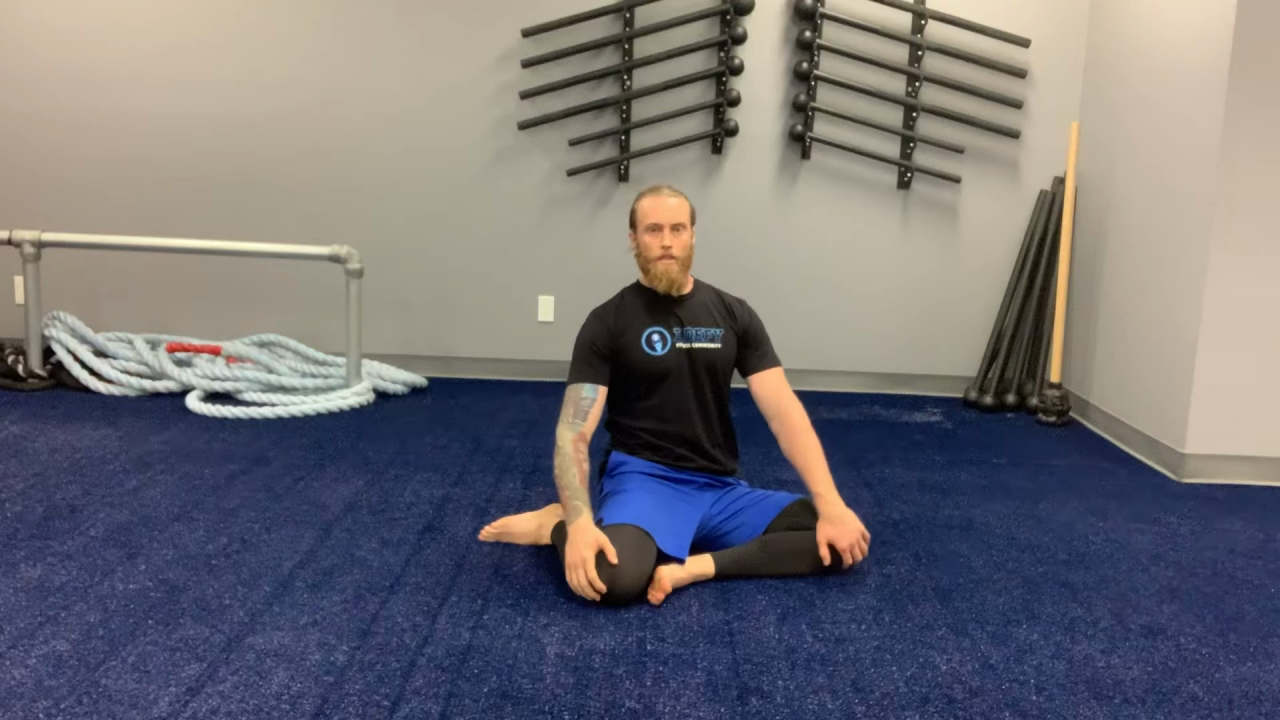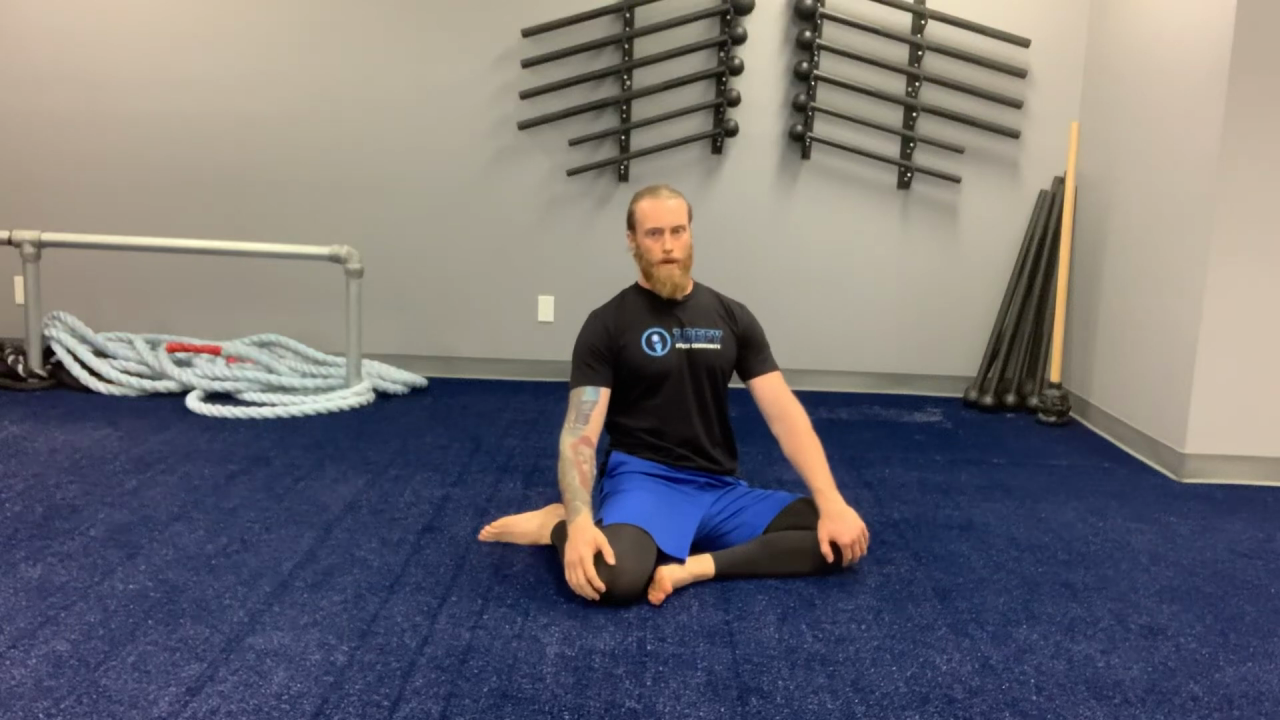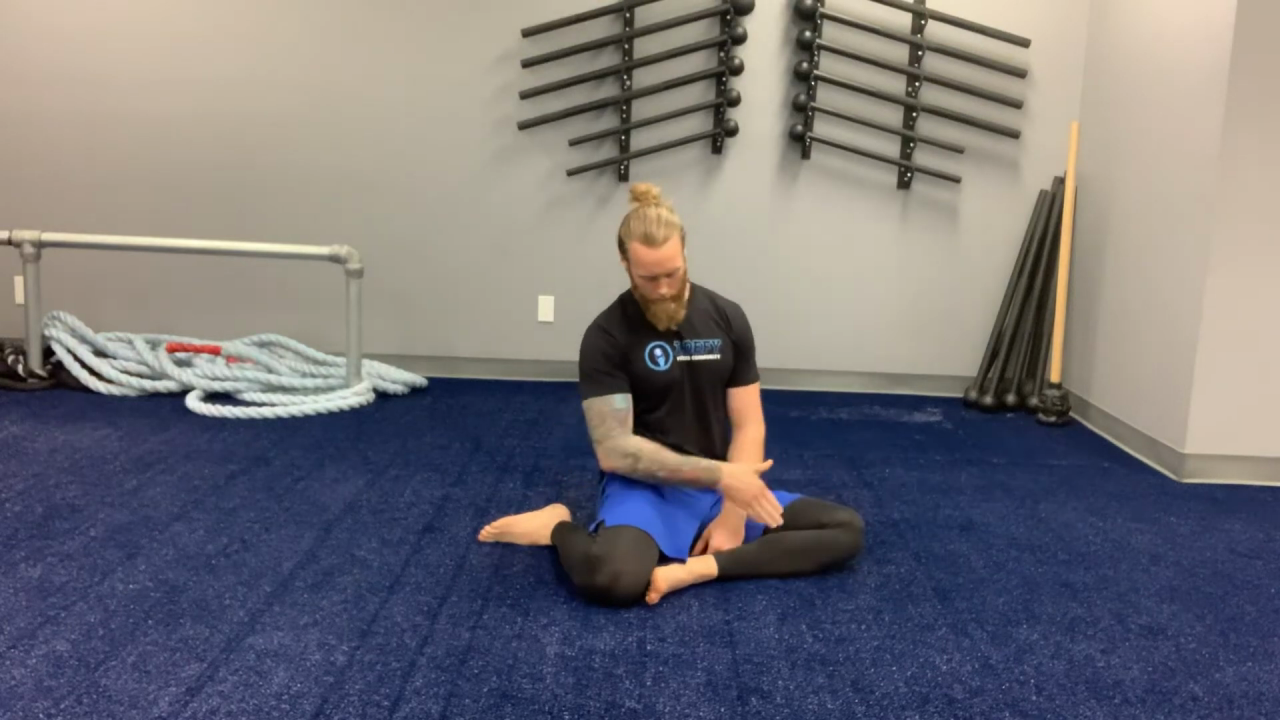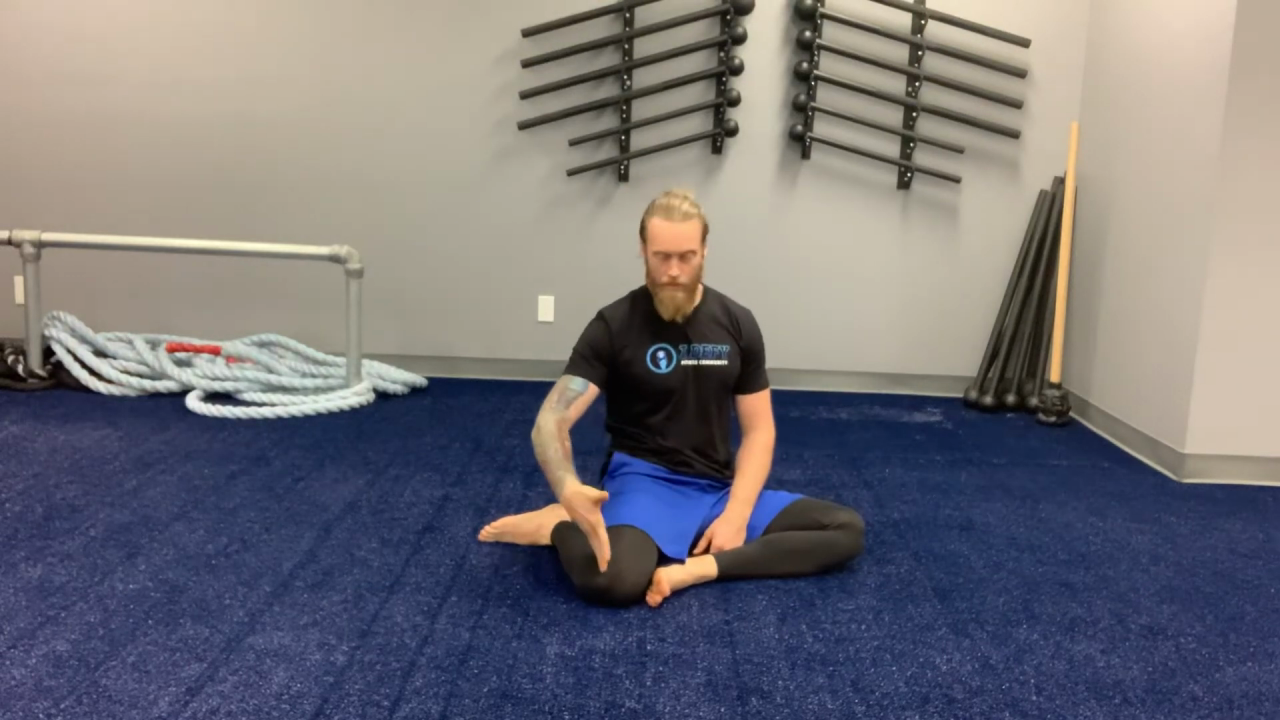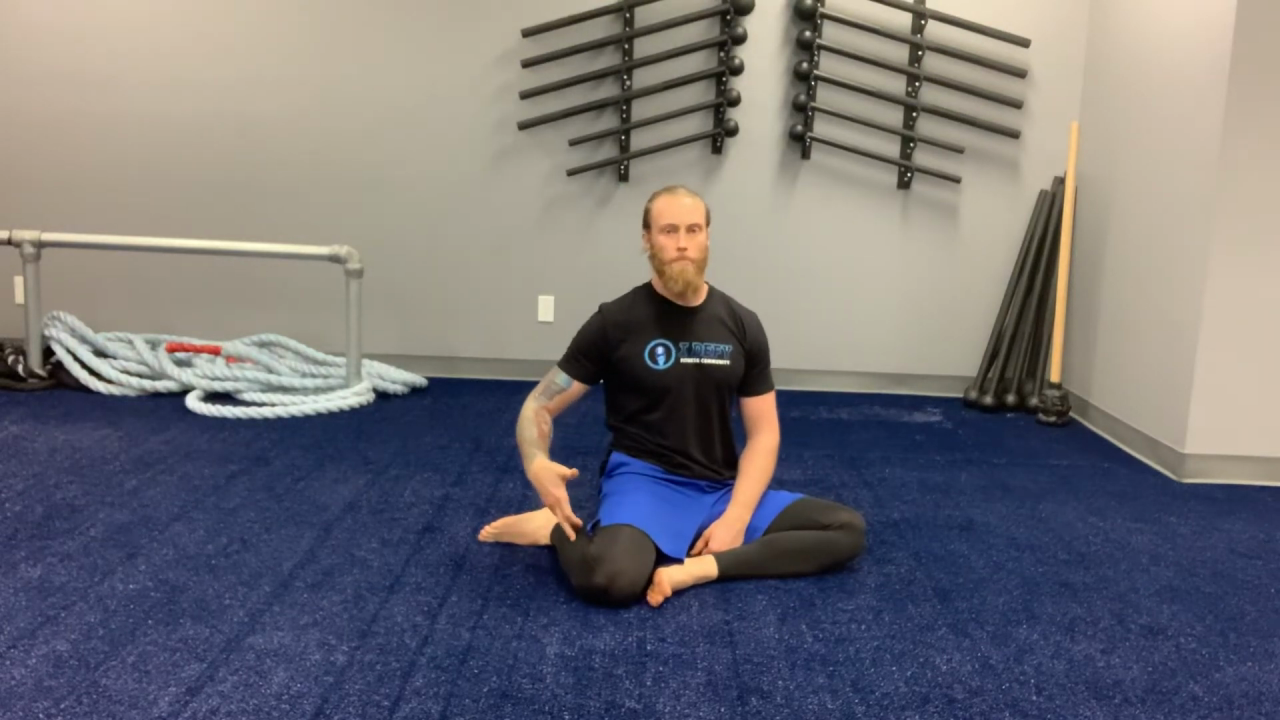
dt=1s
person 1, frame 1
left shoulder: (733, 314)
right shoulder: (608, 322)
left elbow: (783, 412)
right elbow: (575, 431)
left wrist: (831, 505)
right wrist: (580, 524)
left hip: (722, 489)
right hip: (643, 480)
left knee: (842, 541)
right knee: (614, 578)
left ankle: (694, 567)
right ankle: (558, 525)
person 1, frame 2
left shoulder: (731, 316)
right shoulder: (607, 324)
left elbow: (784, 413)
right elbow: (580, 433)
left wrist: (831, 502)
right wrist: (580, 523)
left hip: (720, 489)
right hip: (643, 480)
left knee: (841, 541)
right knee: (616, 578)
left ankle: (695, 567)
right ankle: (558, 525)
person 1, frame 3
left shoulder: (727, 318)
right shoulder: (606, 336)
left elbow: (748, 426)
right elbow: (614, 451)
left wrist: (733, 512)
right wrist: (720, 475)
left hip: (717, 491)
right hip: (644, 488)
left knee: (846, 528)
right knee: (615, 578)
left ankle: (693, 569)
right ankle: (558, 527)
person 1, frame 4
left shoulder: (737, 323)
right shoulder: (613, 326)
left elbow: (758, 431)
right elbow: (551, 422)
left wrist: (737, 514)
right wrist: (568, 490)
left hip: (720, 488)
right hip: (646, 483)
left knee: (847, 529)
right knee: (614, 578)
left ankle: (696, 568)
right ankle: (555, 526)
person 1, frame 5
left shoulder: (742, 324)
right shoulder: (615, 322)
left elbow: (763, 434)
right elbow: (539, 406)
left wrist: (736, 517)
right wrist: (537, 464)
left hip: (721, 489)
right hip: (644, 481)
left knee: (848, 529)
right knee: (611, 578)
left ankle: (695, 569)
right ankle: (556, 529)
